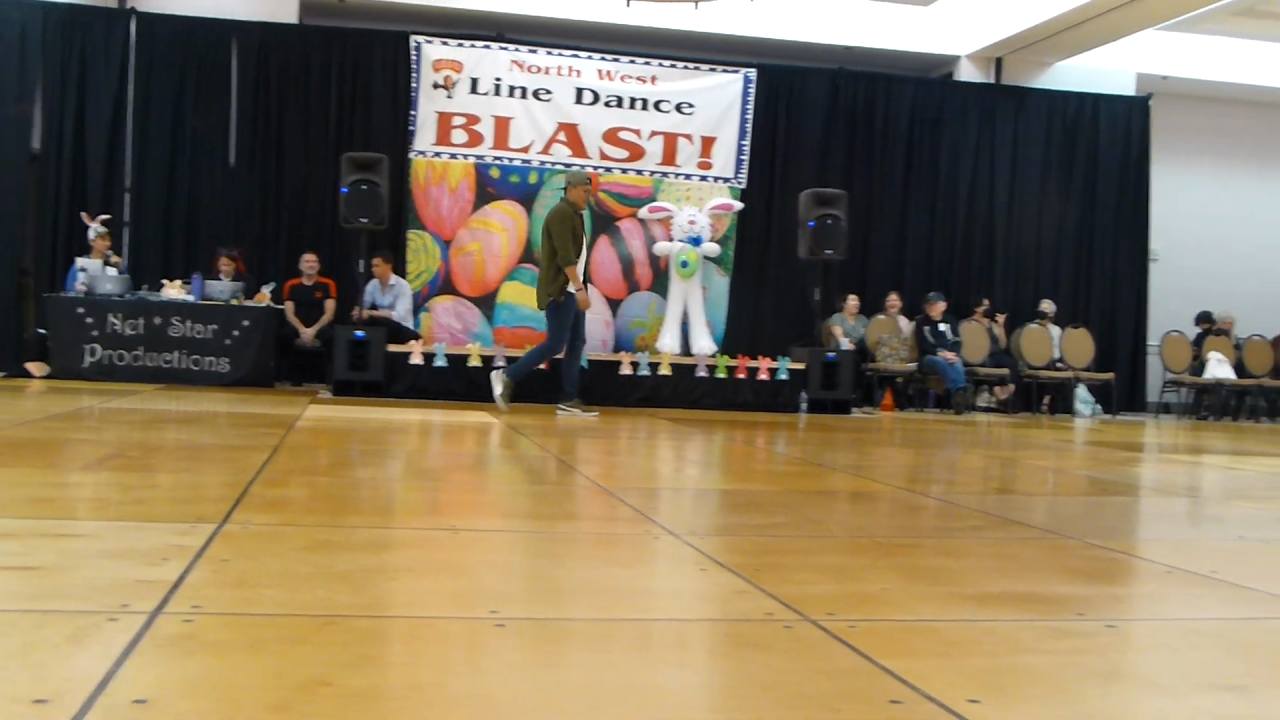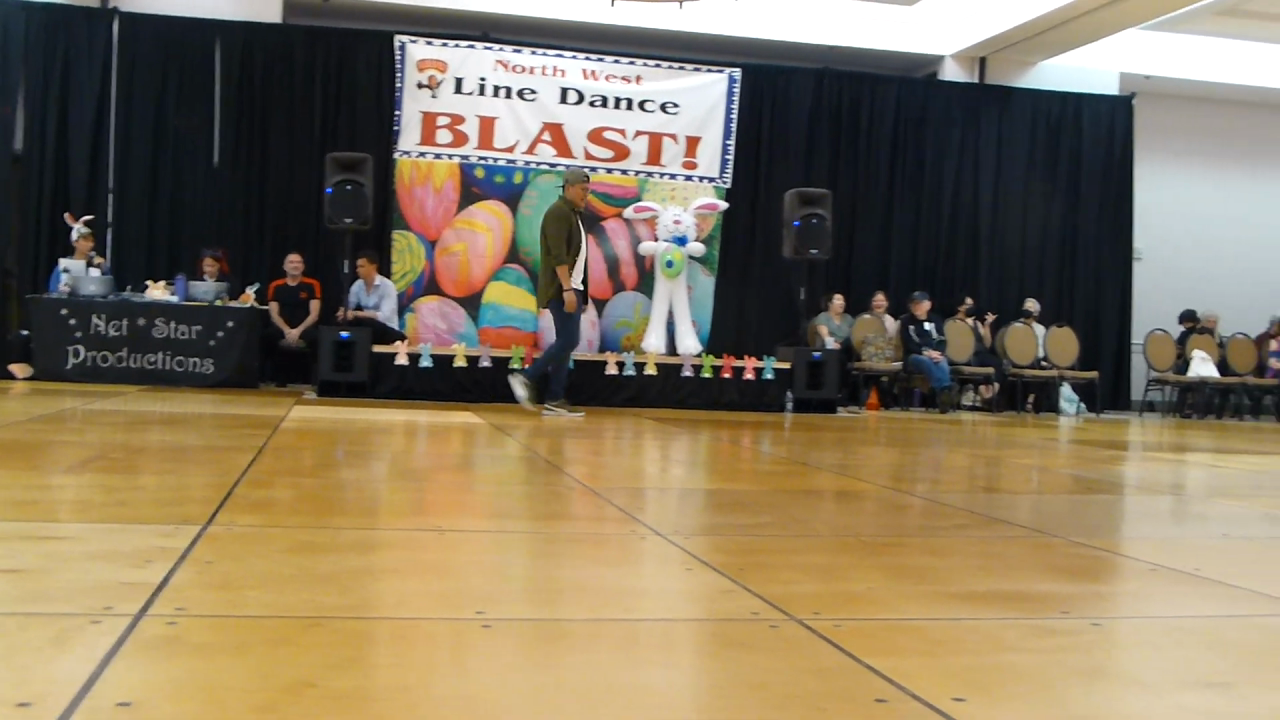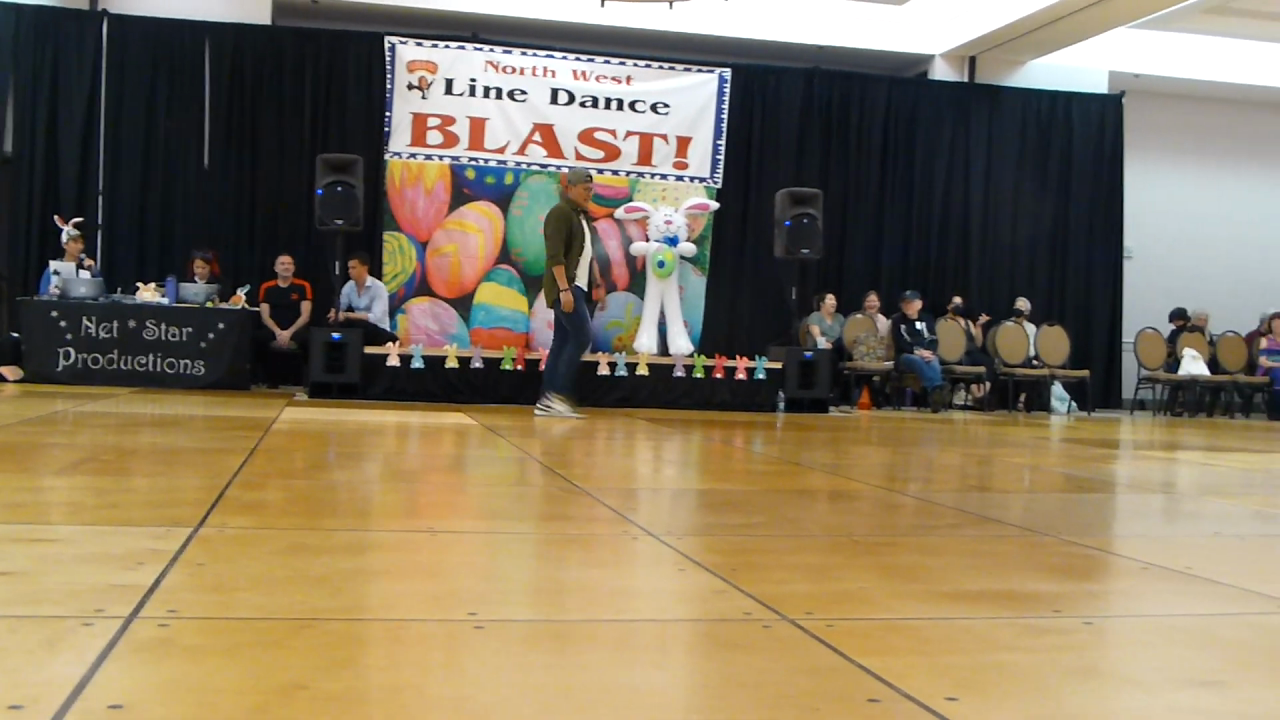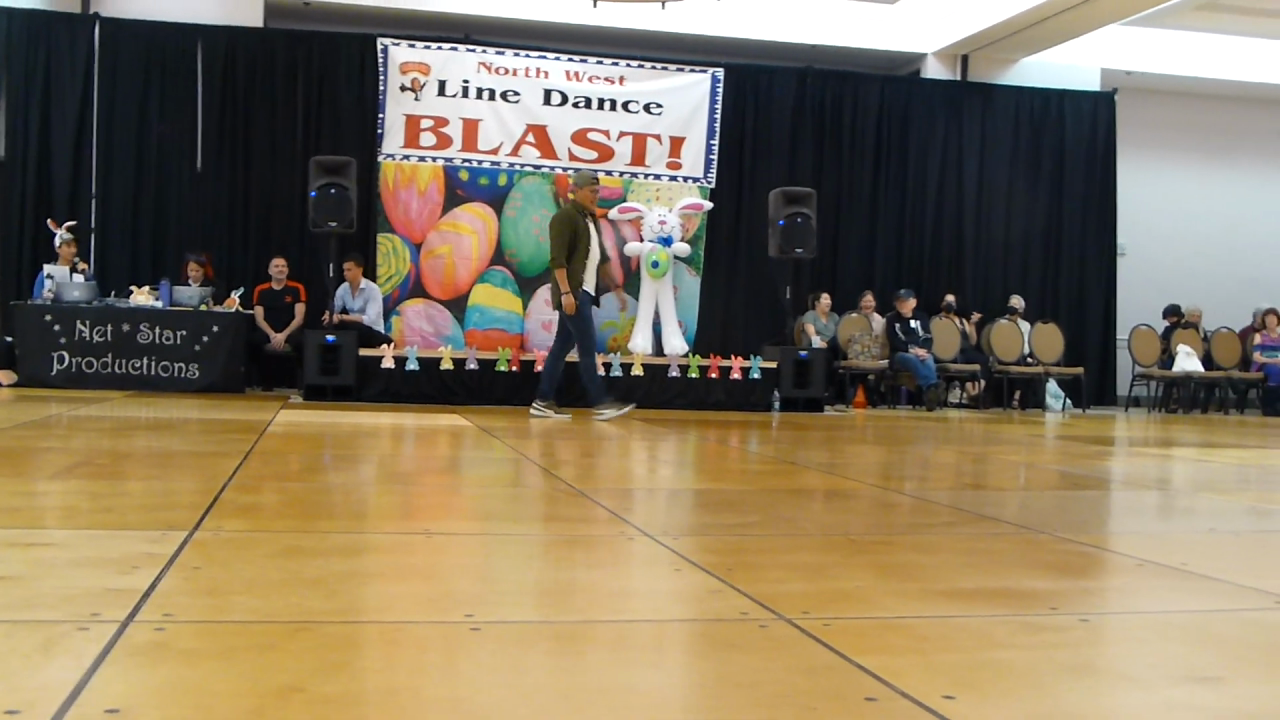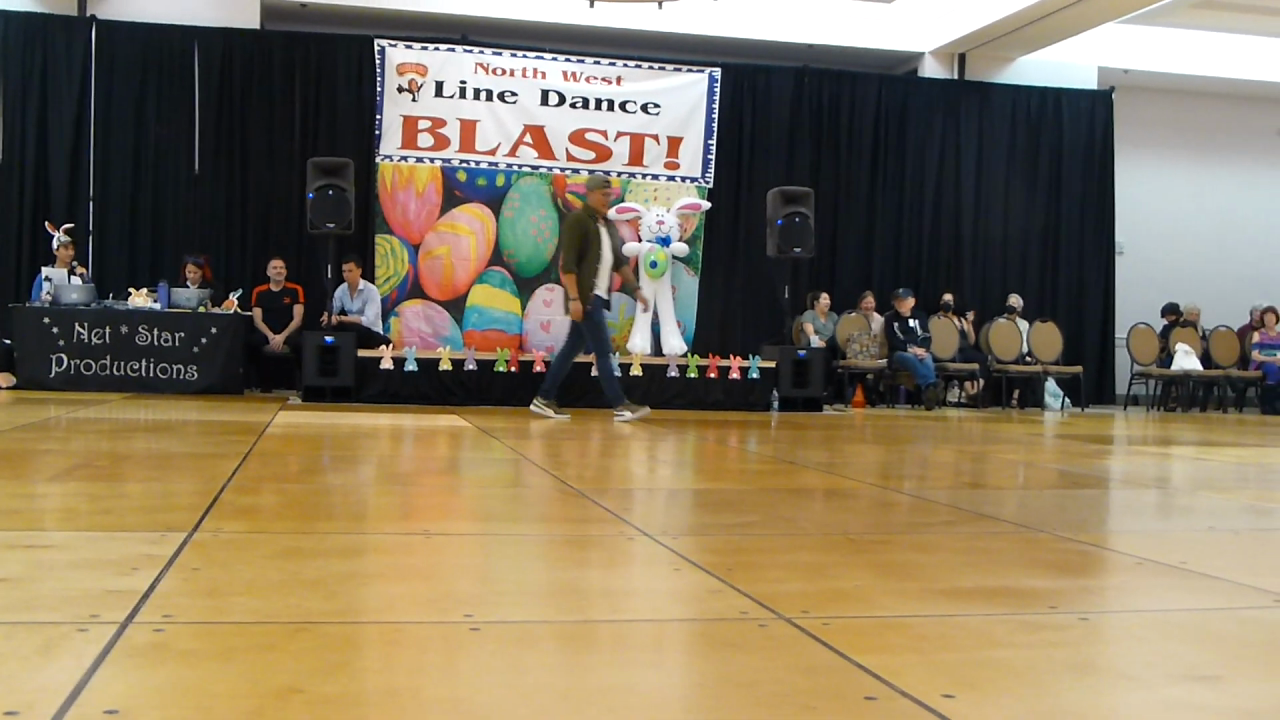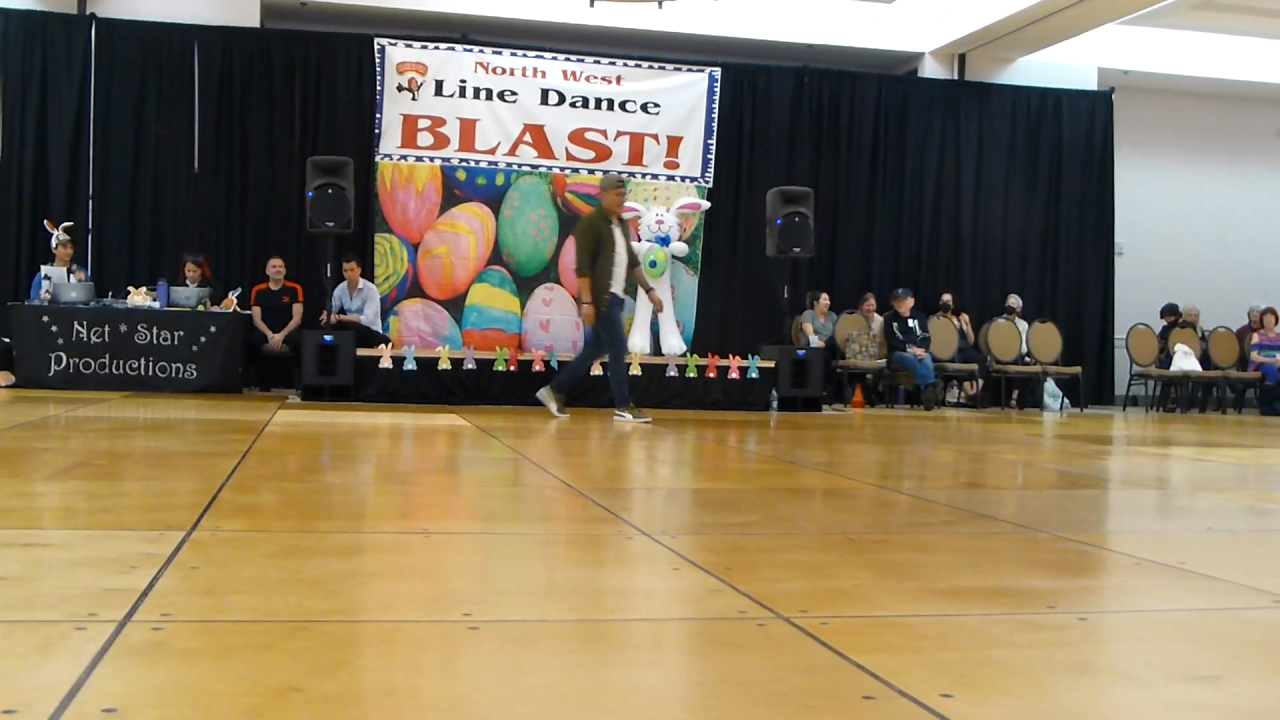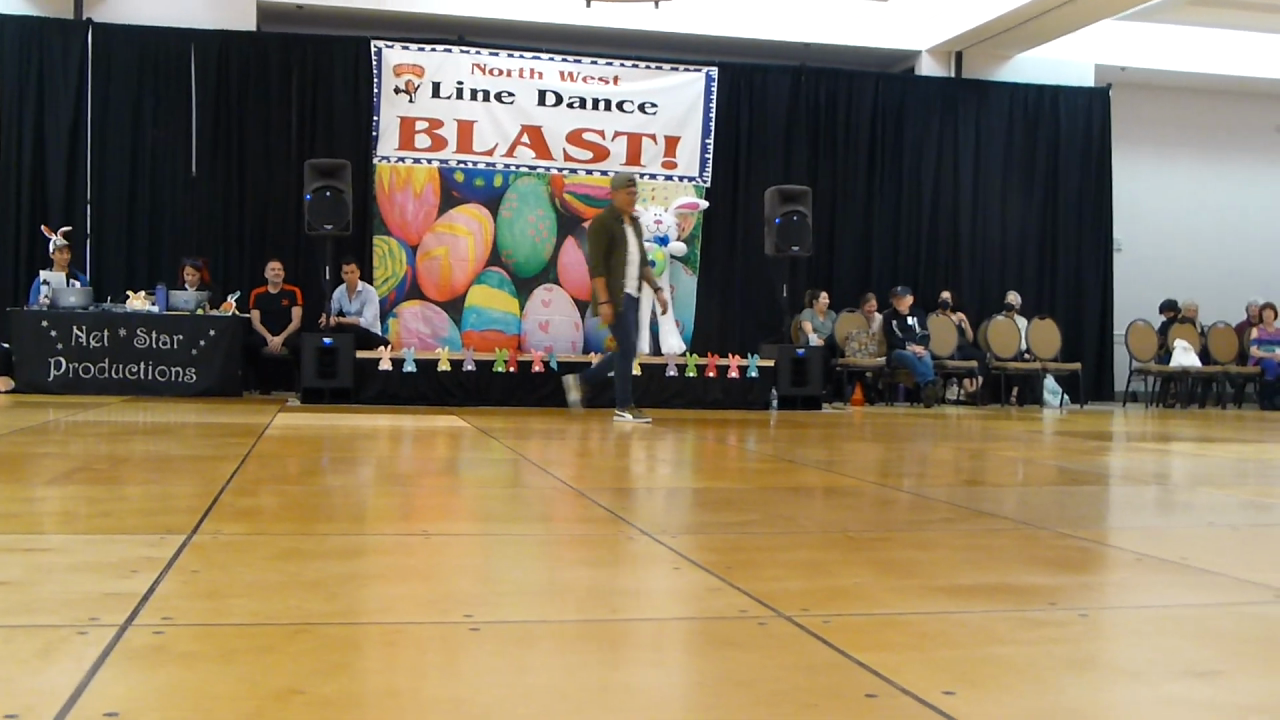
dt=0.1s
person 1, frame 1
left shoulder: (573, 215)
right shoulder: (561, 214)
right elbow: (565, 256)
right wrist: (580, 288)
left hip: (570, 291)
right hip: (559, 292)
left knee: (576, 344)
right knee: (555, 344)
left ankle: (568, 400)
right ankle: (506, 377)
person 1, frame 2
left shoulder: (573, 215)
right shoulder: (558, 214)
right elbow: (557, 255)
left wrist: (577, 288)
right wrist: (567, 290)
left hip: (572, 288)
right hip: (558, 289)
left knee: (569, 343)
right knee: (567, 341)
left ankle: (554, 399)
right ankle: (526, 378)
person 1, frame 3
left shoulder: (581, 216)
right shoulder: (559, 214)
left elbow: (585, 255)
right elbow: (555, 255)
right wrist: (564, 290)
left hip: (578, 288)
right hip: (566, 289)
left knee: (562, 343)
right knee: (582, 338)
left ankle: (547, 400)
right ankle: (557, 392)
person 1, frame 4
left shoulder: (591, 219)
right shoulder: (565, 217)
left elbow: (599, 256)
right elbow: (558, 259)
right wrist: (566, 292)
left hip: (585, 292)
right hip: (573, 292)
left knee: (562, 346)
right knee: (588, 345)
left ankle: (542, 401)
right ankle: (601, 403)
person 1, frame 5
left shoulder: (606, 223)
right shoulder: (576, 221)
left elbow: (618, 259)
right elbow: (567, 264)
left wrist: (636, 289)
right wrist: (574, 298)
left hip: (597, 296)
right hip: (584, 297)
left knee: (572, 348)
right knee: (602, 349)
left ankle: (544, 399)
right ankle: (619, 405)
person 1, frame 6
left shoulder: (621, 224)
right shoulder: (591, 223)
left elbow: (632, 261)
right elbow: (583, 267)
left wrist: (649, 289)
right wrist: (587, 301)
left hip: (615, 296)
right hip: (600, 297)
left knee: (595, 350)
right knee: (617, 349)
left ankle: (555, 391)
right ankle: (623, 407)
person 1, frame 7
left shoulder: (633, 222)
right shoulder: (603, 222)
left elbow: (642, 261)
right elbow: (596, 267)
left wrist: (657, 290)
right wrist: (603, 301)
left hip: (629, 296)
right hip: (614, 297)
left knee: (625, 351)
right knee: (627, 350)
left ankle: (579, 381)
right ankle: (624, 407)
